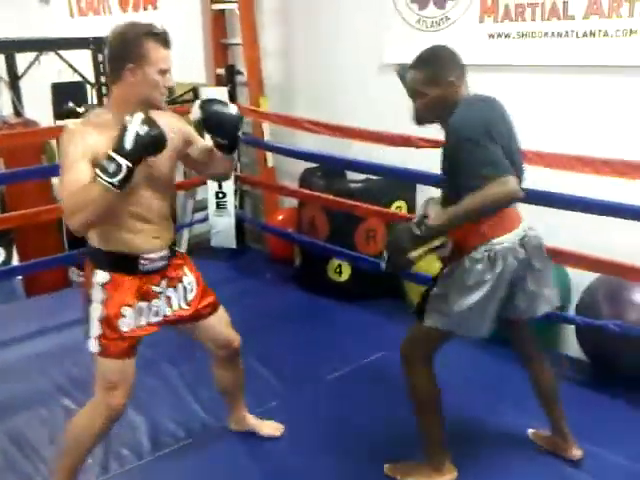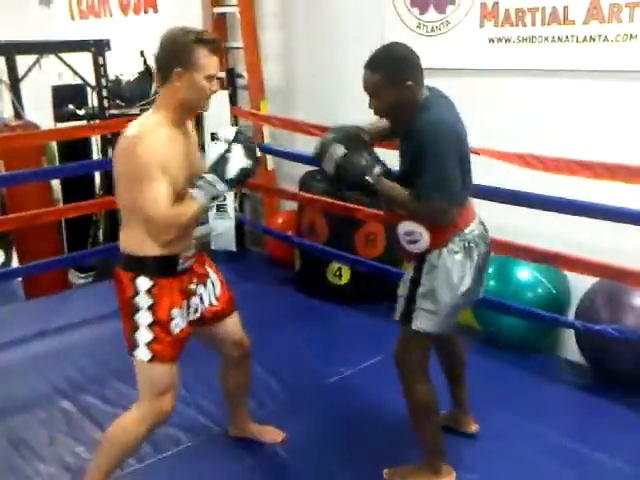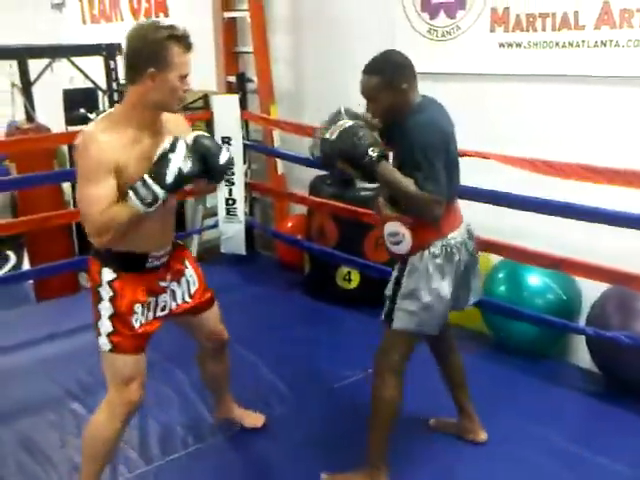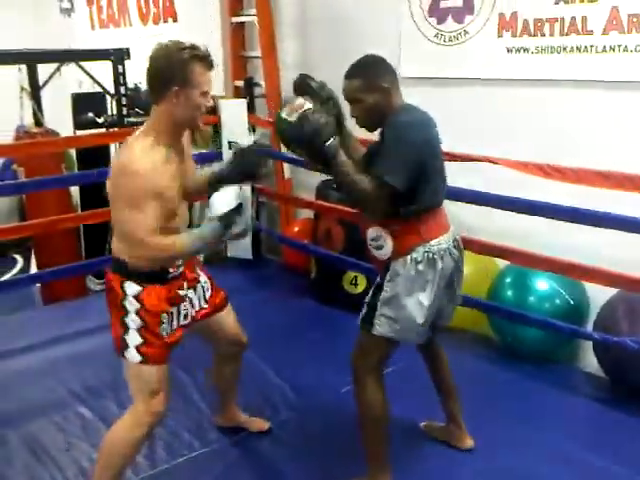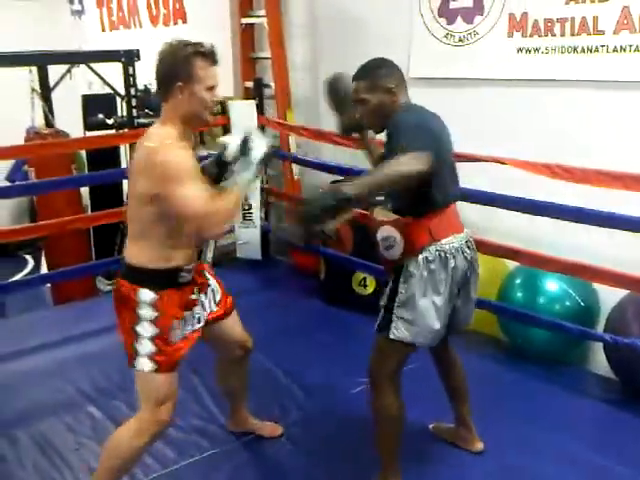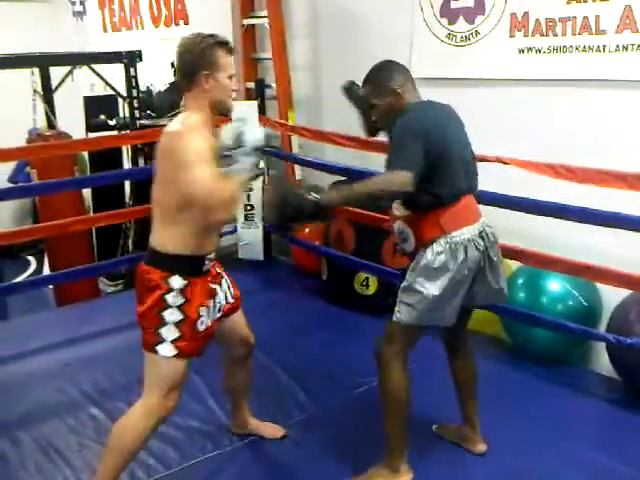
dt=0.5s
person 1, frame 1
left shoulder: (166, 123)
right shoulder: (83, 135)
left elbow: (219, 170)
right elbow: (77, 218)
left wrist: (227, 138)
right wrist: (119, 159)
left hip: (170, 268)
right hip: (120, 279)
left knee: (228, 345)
right knee: (111, 397)
left ankle: (239, 417)
person 1, frame 2
left shoulder: (184, 128)
right shoulder: (144, 140)
right elbow: (164, 229)
left wrist: (222, 169)
right wrist: (218, 181)
left hip: (189, 268)
right hip: (150, 281)
left knee: (237, 346)
right knee: (157, 404)
left ankle: (241, 422)
person 1, frame 3
left shoulder: (174, 123)
right shoulder: (98, 141)
left elbow: (206, 182)
right elbow: (99, 230)
left wrist: (212, 163)
right wrist: (157, 183)
left hip: (172, 262)
right hip: (123, 276)
left knee: (215, 337)
right knee: (125, 395)
left ankle: (225, 407)
person 1, frame 4
left shoulder: (178, 135)
right shoulder: (137, 164)
right elbow: (145, 250)
left wrist: (227, 171)
right wrist: (209, 231)
left hip: (181, 274)
right hip: (142, 287)
left knee: (233, 340)
right knee: (151, 407)
left ankle: (228, 412)
person 1, frame 5
left shoulder: (174, 138)
right shoulder: (163, 151)
right elbow: (214, 223)
left wrist: (225, 162)
right wrist: (247, 166)
left hip: (190, 275)
right hip: (151, 291)
left knee: (238, 345)
right knee: (157, 414)
left ankle: (240, 418)
person 1, frame 6
left shoulder: (197, 129)
right shoulder: (188, 138)
left elbow: (215, 196)
right elbow: (218, 210)
left wrist: (242, 157)
right wrist: (245, 160)
left hip: (202, 269)
right hip: (172, 279)
left knee: (242, 343)
right knee: (160, 400)
left ankle: (241, 419)
person 2, frame 1
left shoulder: (465, 126)
right shoulder: (486, 107)
left elbow: (505, 190)
left wrist: (426, 225)
right wrist: (430, 113)
left hip: (481, 256)
right hip: (514, 244)
left knee: (415, 352)
right knee: (525, 344)
right ankle: (562, 437)
person 2, frame 2
left shoulder: (434, 129)
right shoulder: (428, 100)
left elbow: (442, 212)
right elbow: (389, 125)
left wrist: (373, 179)
right wrist: (359, 135)
left hip: (445, 251)
right hip: (459, 243)
left knee: (410, 358)
right knee: (439, 330)
right ankle: (462, 414)
person 2, frame 3
left shoulder: (424, 129)
right shoulder: (422, 110)
left elbow: (430, 207)
right elbow: (386, 134)
left wrist: (372, 162)
right wrist: (358, 132)
left hip: (428, 256)
right hip: (449, 245)
left knee: (388, 362)
right knee: (436, 332)
right ankle: (469, 421)
person 2, frame 4
left shoulder: (404, 130)
right shoulder: (408, 121)
left elbow: (371, 198)
right elbow: (367, 167)
left wrist: (326, 149)
right wrist: (334, 125)
left hip: (413, 261)
right hip: (436, 249)
left knee: (365, 364)
right knee: (425, 338)
right ankle: (456, 428)
person 2, frame 5
left shoulder: (410, 122)
right shoulder: (415, 121)
left elbow: (415, 166)
right elbow: (390, 174)
left wrist: (342, 193)
right wrist: (359, 133)
left hip: (429, 260)
right hip: (448, 251)
left knee: (383, 370)
right knee: (437, 343)
right ankle: (464, 431)
person 2, frame 6
left shoulder: (410, 125)
right shoulder: (443, 113)
left elbow: (399, 181)
left wrist: (320, 202)
right wrist: (377, 124)
left hip: (446, 249)
right hip: (476, 237)
left knee: (391, 350)
right knee: (454, 336)
right ankle: (471, 430)
